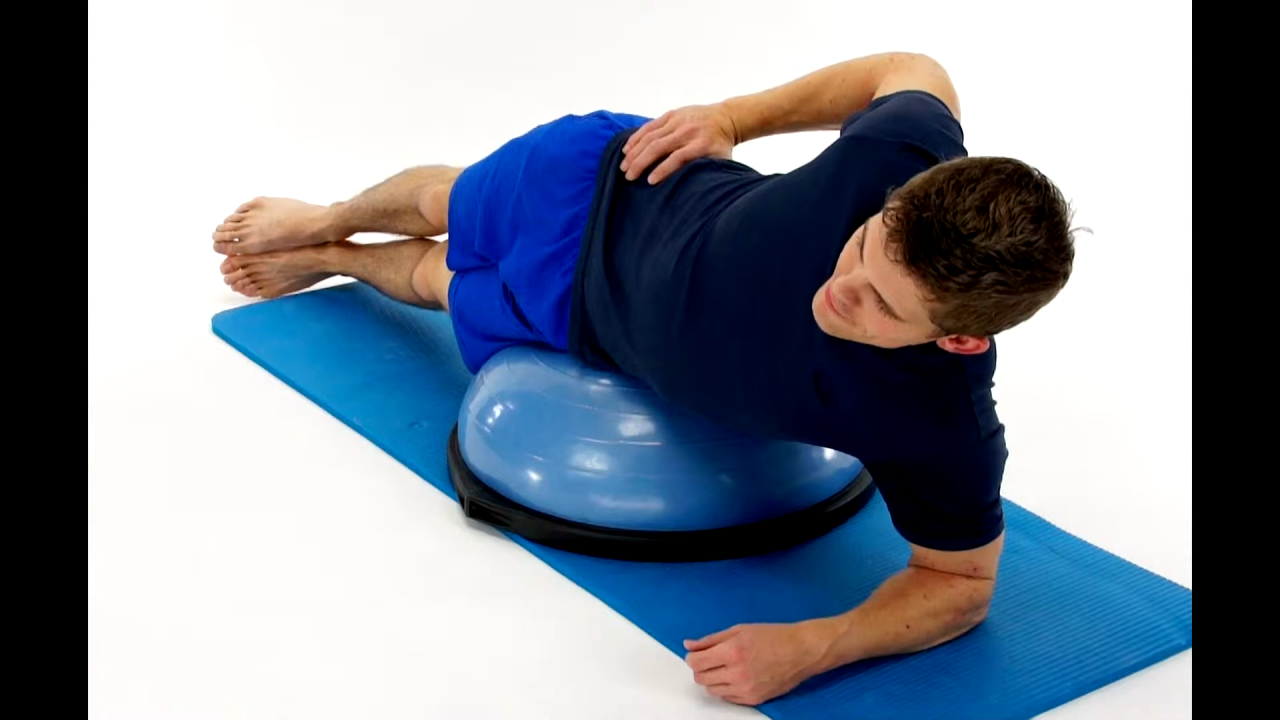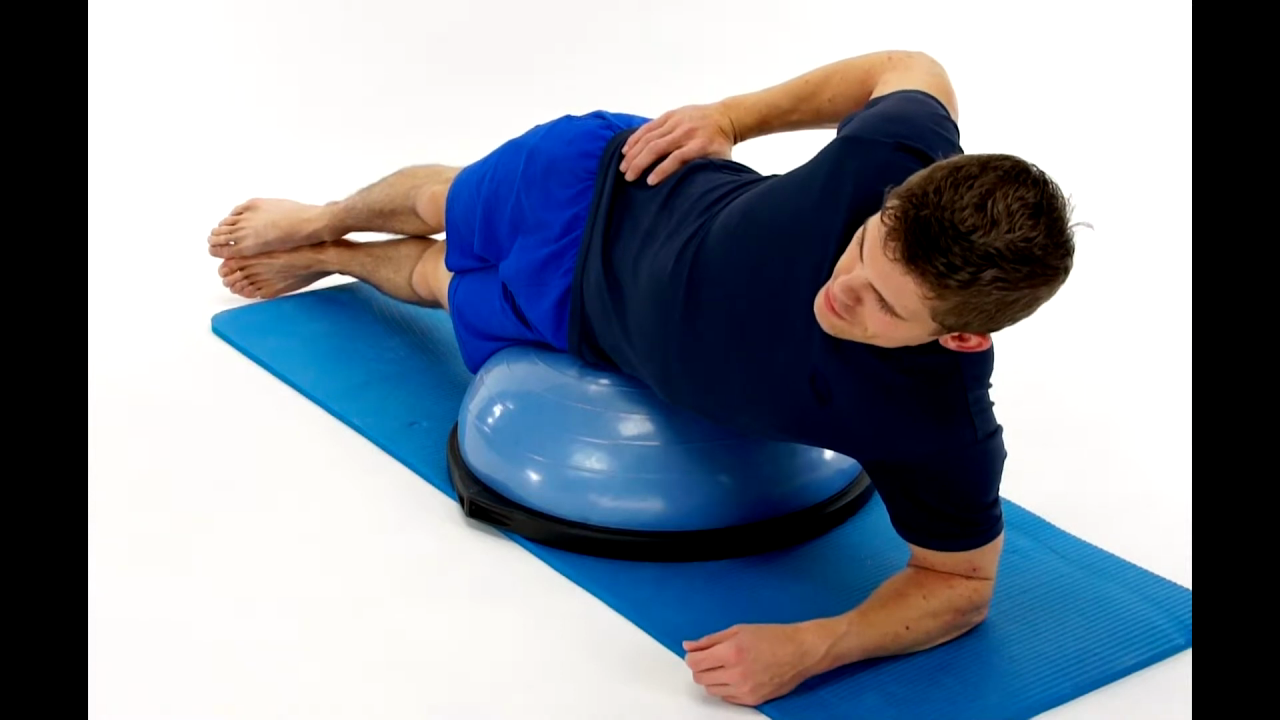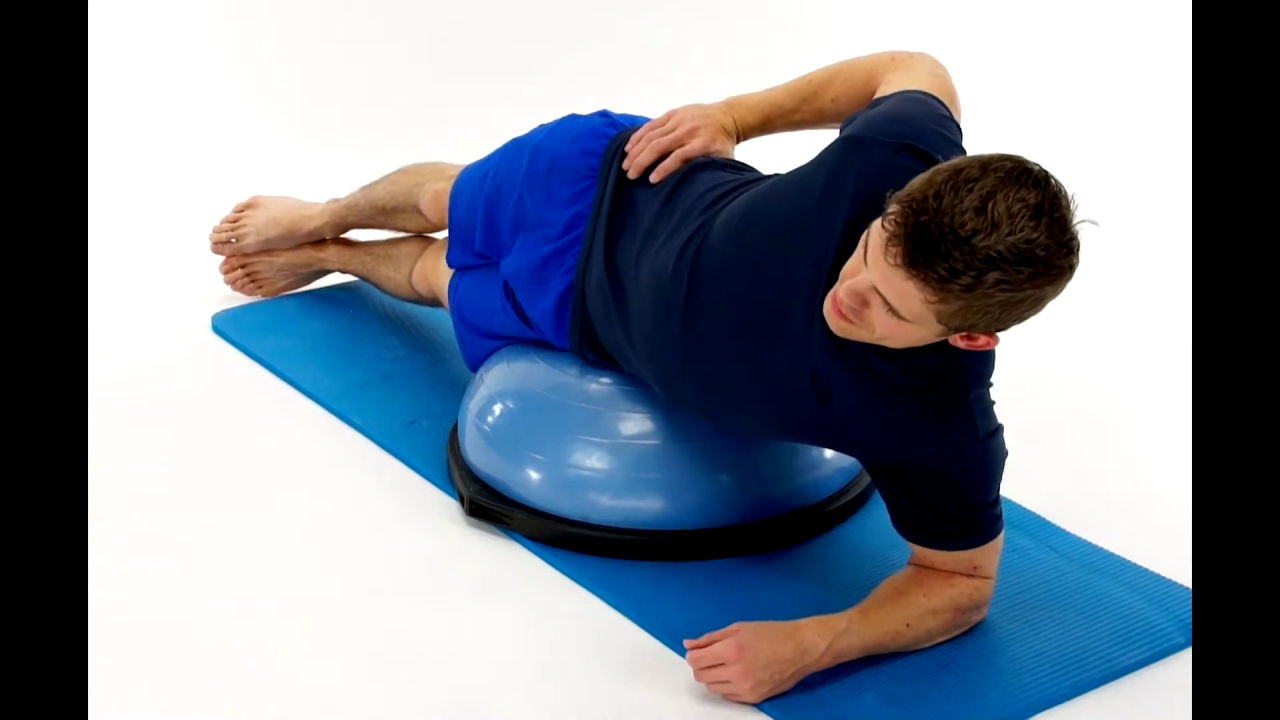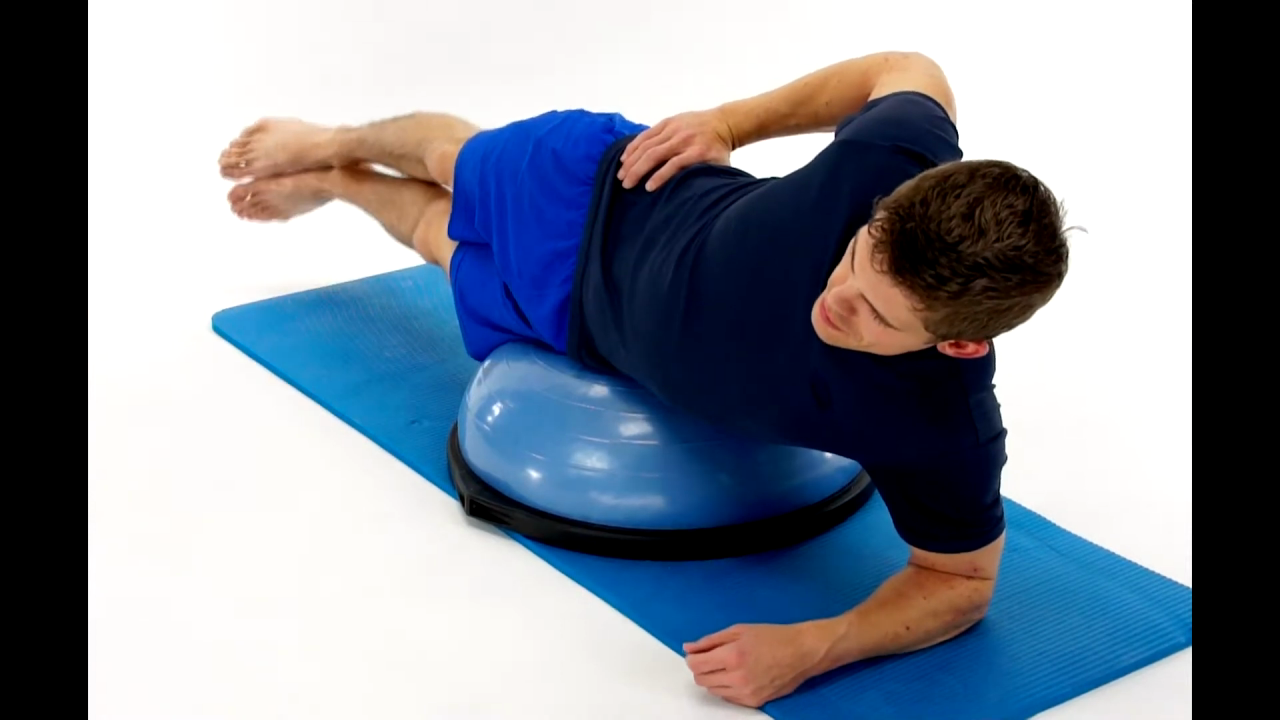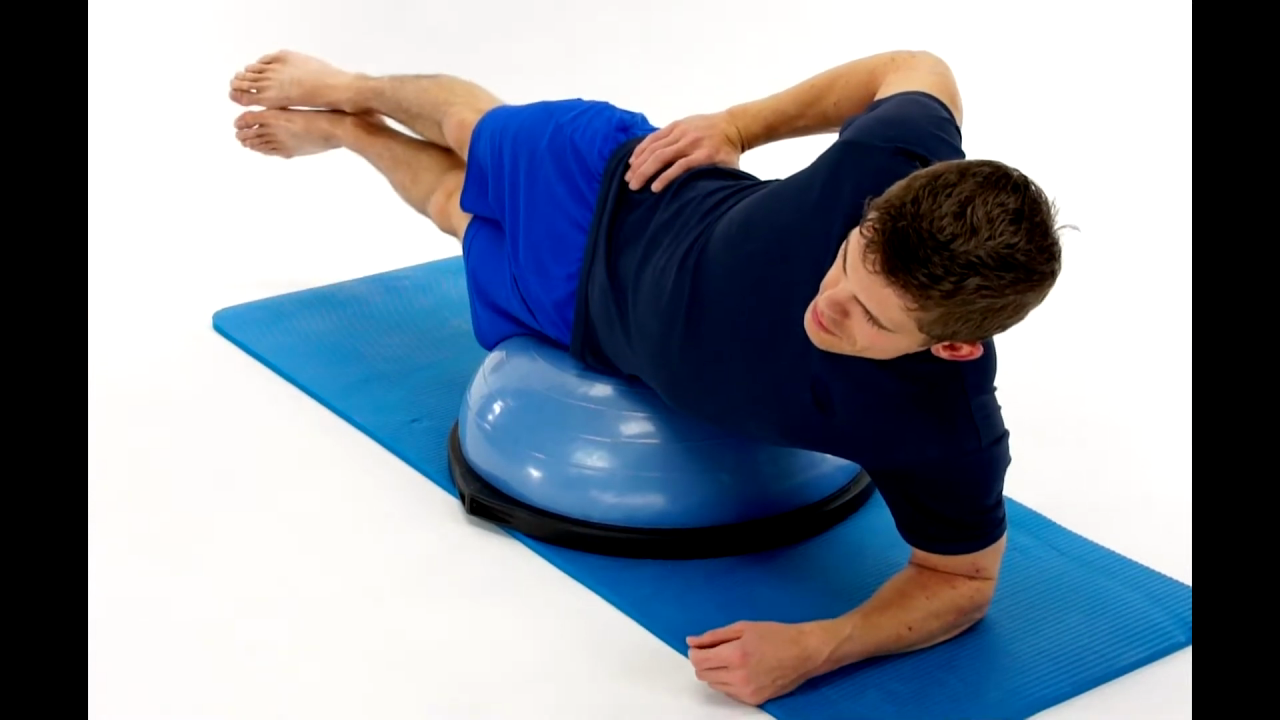
dt=1s
person 1, frame 1
left shoulder: (945, 432)
right shoulder: (908, 154)
left elbow: (961, 582)
right elbow: (914, 71)
left wrist: (811, 646)
right wrist: (732, 116)
left knee: (442, 284)
right knee: (445, 204)
left ankle: (327, 261)
right ankle: (320, 221)
person 1, frame 2
left shoulder: (945, 435)
right shoulder: (900, 156)
left elbow: (962, 582)
right elbow: (912, 68)
left wrist: (810, 647)
right wrist: (733, 116)
left knee: (443, 281)
right knee: (440, 203)
left ankle: (330, 259)
right ankle: (319, 222)
person 1, frame 3
left shoulder: (944, 433)
right shoulder: (903, 158)
left elbow: (962, 579)
right elbow: (916, 70)
left wrist: (810, 643)
right wrist: (736, 115)
right hip: (593, 175)
left knee: (447, 281)
right knee: (444, 201)
left ankle: (331, 258)
right ankle: (322, 220)
person 1, frame 4
left shoulder: (945, 435)
right shoulder: (900, 161)
left elbow: (962, 580)
right elbow: (907, 68)
left wrist: (810, 647)
right wrist: (730, 121)
right hip: (587, 180)
left knee: (444, 232)
right knee: (447, 159)
left ankle: (336, 183)
right ankle: (327, 155)
person 1, frame 5
left shoulder: (948, 438)
right shoulder: (901, 161)
left elbow: (963, 578)
right elbow: (917, 68)
left wrist: (812, 646)
right wrist: (738, 124)
right hip: (597, 177)
left knee: (456, 202)
right knee: (464, 125)
left ankle: (346, 132)
right ankle: (343, 99)
